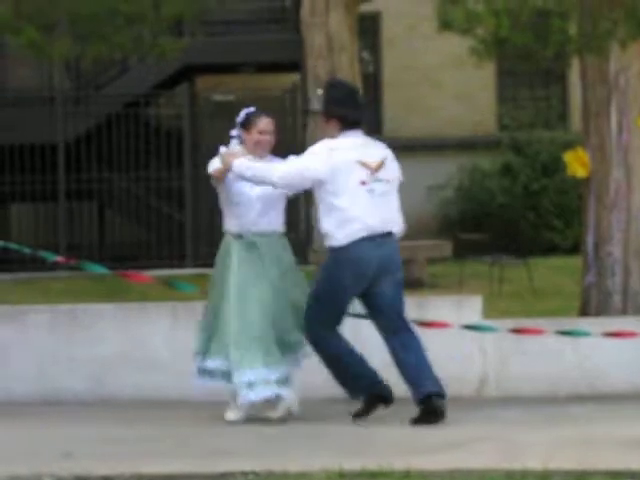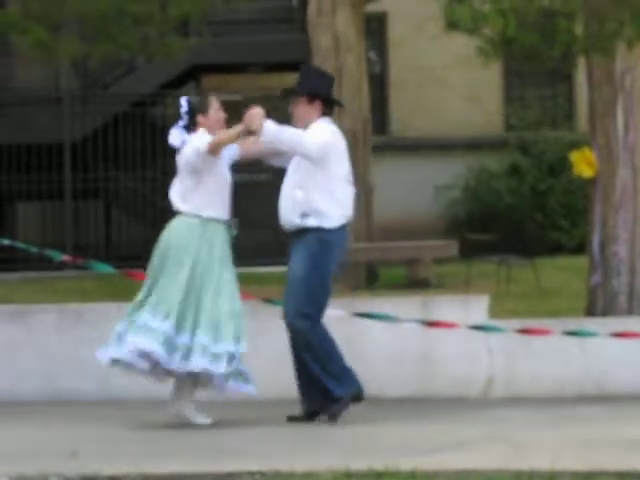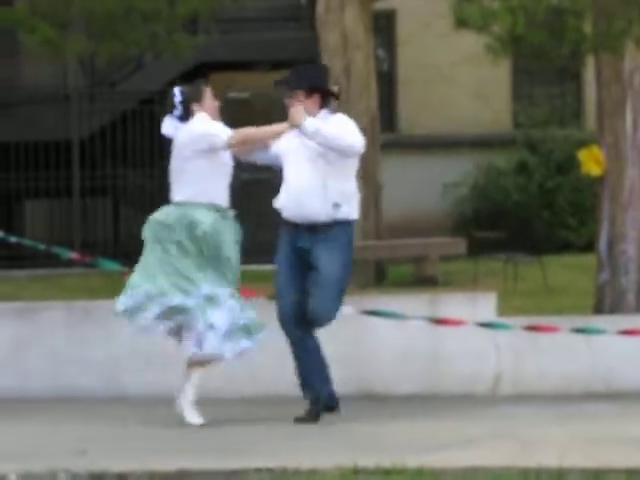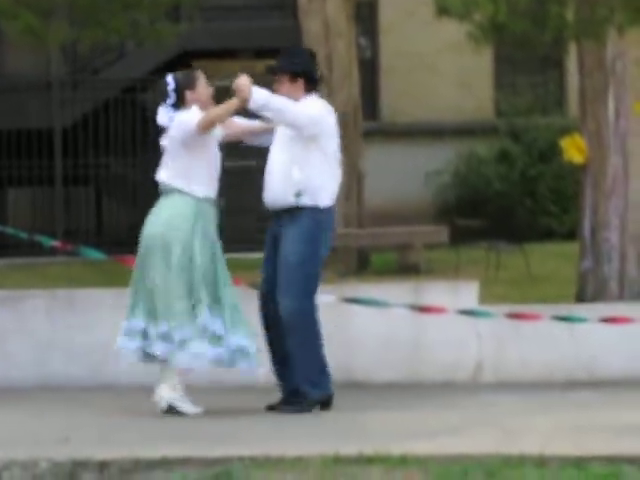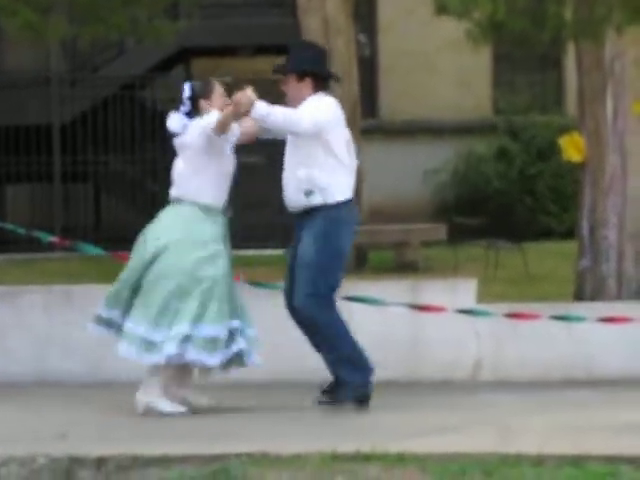
dt=0.7s
person 1, frame 1
left shoulder: (327, 151)
right shoulder: (381, 151)
left elbow: (284, 177)
left wrist: (239, 164)
left hip: (349, 256)
right hip: (386, 250)
left knee: (317, 328)
right knee: (396, 328)
left ankle: (373, 389)
right ankle: (430, 397)
person 1, frame 2
left shoulder: (325, 134)
right shoulder: (317, 138)
left elbow: (304, 146)
right elbow: (287, 155)
left wrist: (264, 127)
right wrist: (254, 145)
left hip: (318, 241)
right hip: (308, 241)
left knee: (301, 319)
right knee: (298, 321)
left ankle: (344, 387)
right ankle: (319, 400)
person 1, frame 3
left shoulder: (340, 126)
right shoulder: (293, 138)
left elbow: (356, 146)
right elbow: (264, 151)
left wrist: (307, 125)
left hip: (333, 235)
right hip: (293, 233)
left knee: (319, 311)
right knee: (290, 314)
left ankle: (316, 342)
right ankle: (321, 394)
person 1, frame 4
left shoulder: (316, 111)
right shoulder: (298, 120)
left elbow: (294, 118)
right elbow: (277, 131)
left wrist: (252, 94)
left hip: (308, 223)
right hip: (287, 222)
left knee: (295, 306)
right knee: (271, 305)
left ankle: (314, 390)
right ankle: (298, 389)
person 1, frame 5
left shoulder: (320, 109)
right shoulder: (320, 109)
left elbow: (296, 123)
right elbow: (296, 124)
left wrist: (256, 108)
left hip: (329, 219)
right hip: (318, 219)
left knee: (311, 302)
right knee: (297, 301)
left ankle: (355, 380)
right ankle: (349, 376)
person 2, frame 1
right shoulder: (224, 164)
right elbow: (217, 175)
left hip: (272, 253)
right hip: (237, 253)
left knee: (266, 321)
right knee: (239, 323)
person 2, frame 2
left shoulder: (212, 146)
right shoulder: (197, 145)
left elbow: (246, 149)
right elbow: (215, 143)
right wrist: (244, 128)
left hip: (207, 243)
right hip: (192, 239)
left knee: (202, 317)
right knee: (200, 314)
left ankle: (183, 400)
person 2, frame 3
left shoulder: (209, 137)
right shoulder: (200, 130)
left elbow: (240, 146)
right elbow: (241, 137)
left wrist: (280, 142)
right wrist: (286, 127)
left hip: (212, 229)
right hip: (186, 224)
left knee: (214, 318)
left ankle: (186, 396)
person 2, frame 4
left shoulder: (198, 124)
right shoulder: (187, 120)
left elbow: (236, 129)
right elbow: (209, 121)
left wrist: (276, 124)
right wrist: (238, 100)
left hip: (181, 220)
right hip: (182, 220)
left knee: (183, 308)
right knee: (188, 307)
left ankle: (170, 387)
right ankle: (169, 387)
person 2, frame 5
left shoulder: (207, 131)
right shoulder: (205, 127)
left elbow: (243, 131)
right elbow: (226, 119)
left hip: (202, 227)
right hip: (191, 225)
left knee: (199, 306)
right knee: (184, 302)
left ankle: (180, 383)
right ankle: (152, 391)
